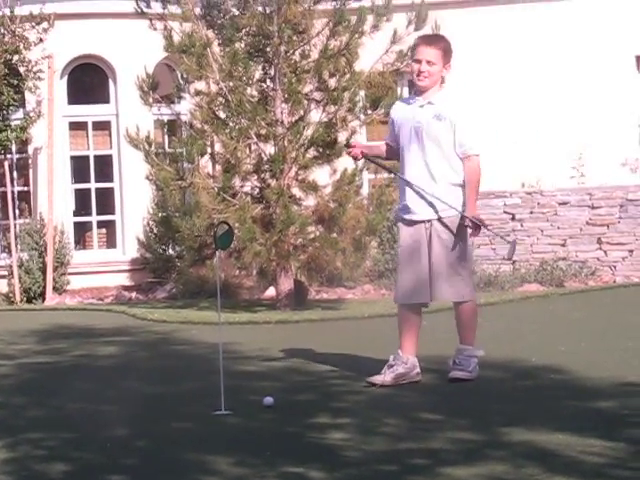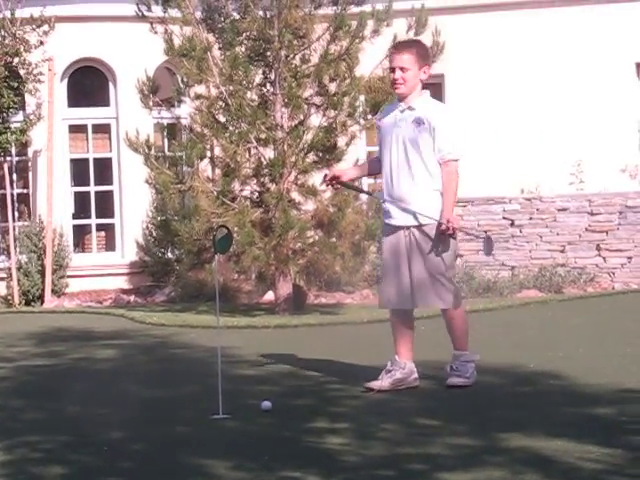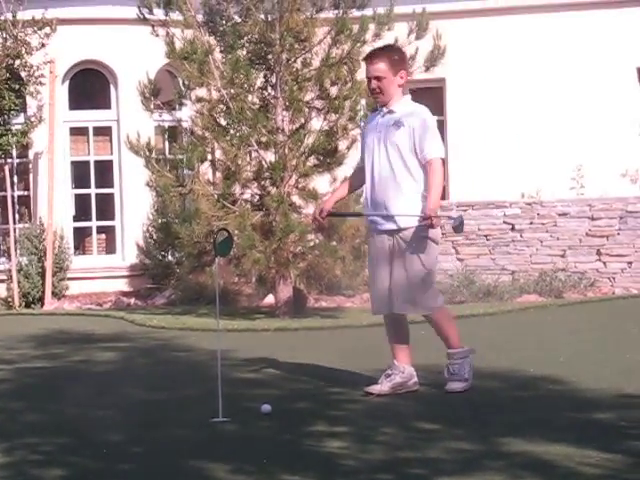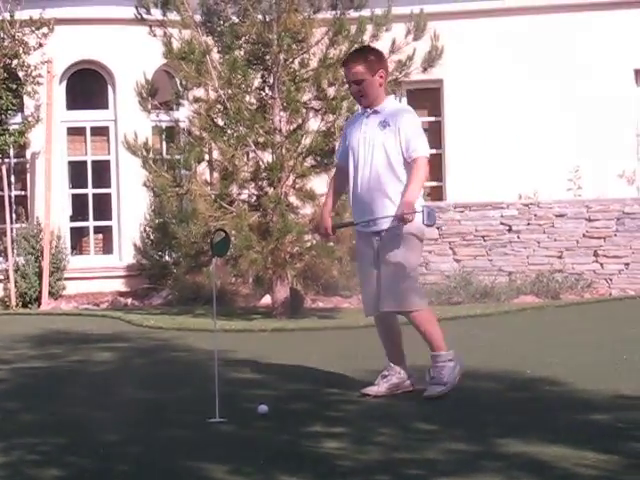
dt=0.2s
person 1, frame 1
left shoulder: (453, 109)
right shoulder: (399, 110)
left elbow: (471, 160)
left wrist: (471, 208)
right wrist: (365, 149)
left hip: (450, 214)
right hip: (410, 215)
left knee: (459, 287)
right knee: (407, 291)
left ankle: (467, 355)
right ankle: (405, 361)
person 1, frame 2
left shoulder: (435, 113)
right shoulder: (386, 117)
left elbow: (449, 165)
left wrist: (448, 212)
right wrist: (349, 173)
left hip: (430, 221)
right hip: (394, 221)
left knee: (445, 293)
right knee: (396, 297)
left ankle: (463, 360)
right ankle: (403, 366)
person 1, frame 3
left shoulder: (417, 116)
right shoulder: (370, 123)
left elbow: (434, 164)
left wrist: (431, 204)
right wrist: (332, 198)
left hip: (413, 224)
right hip: (379, 226)
left knee: (422, 296)
right knee: (387, 301)
left ankle: (459, 356)
right ankle: (402, 370)
person 1, frame 4
left shoulder: (402, 115)
right shoulder: (352, 124)
left elbow: (420, 161)
right elbow: (342, 171)
left wrist: (410, 198)
right wrist: (327, 209)
left hip: (398, 225)
right hip: (366, 227)
left knee: (404, 296)
right knee: (377, 303)
left ankle: (443, 358)
right ankle: (397, 371)
